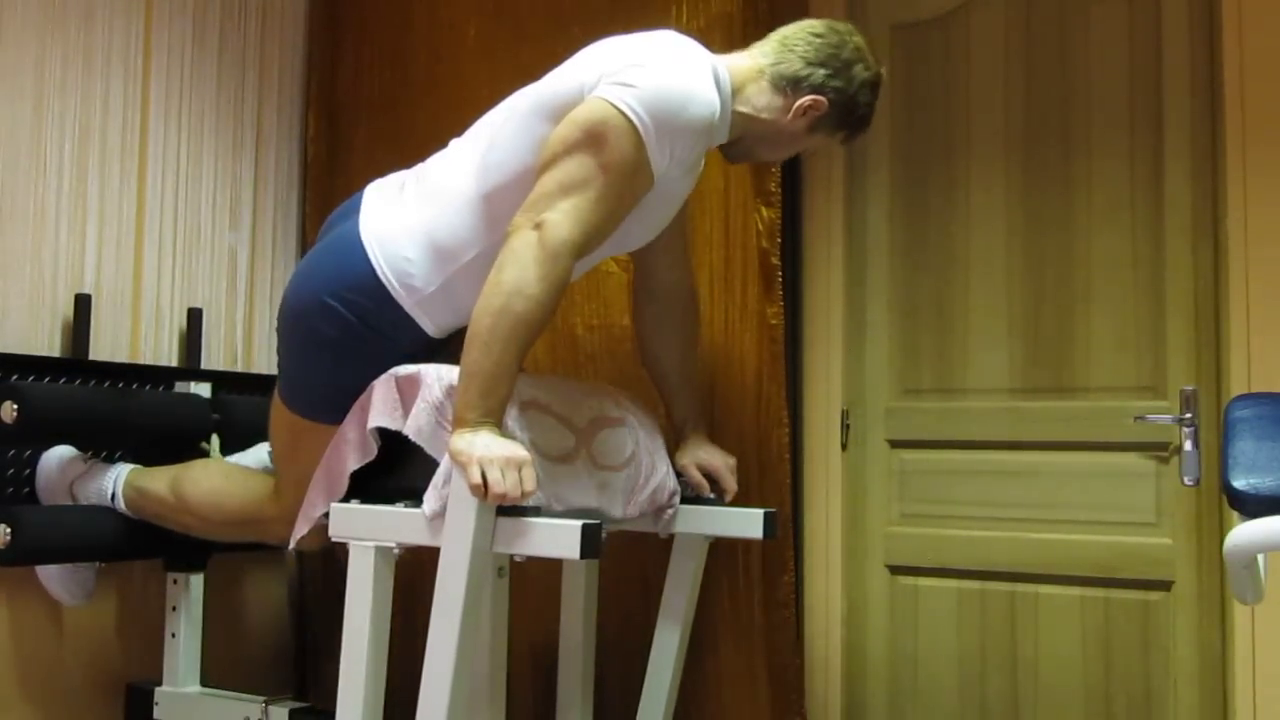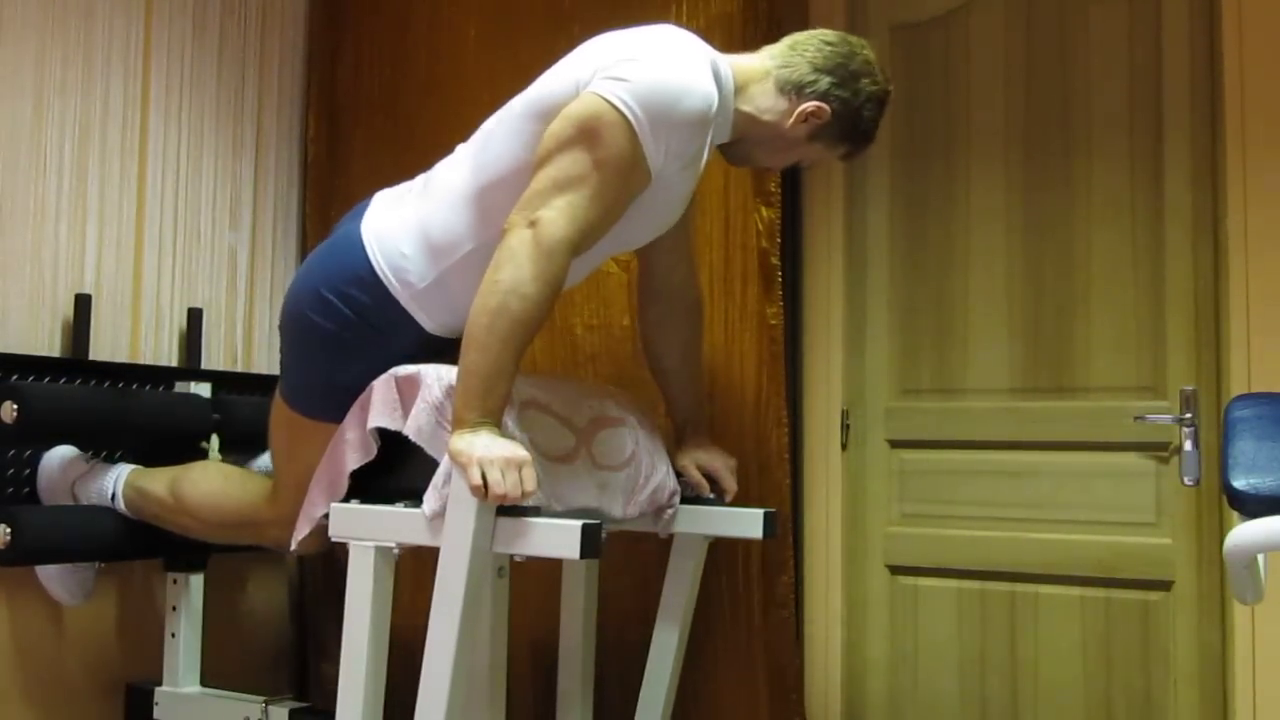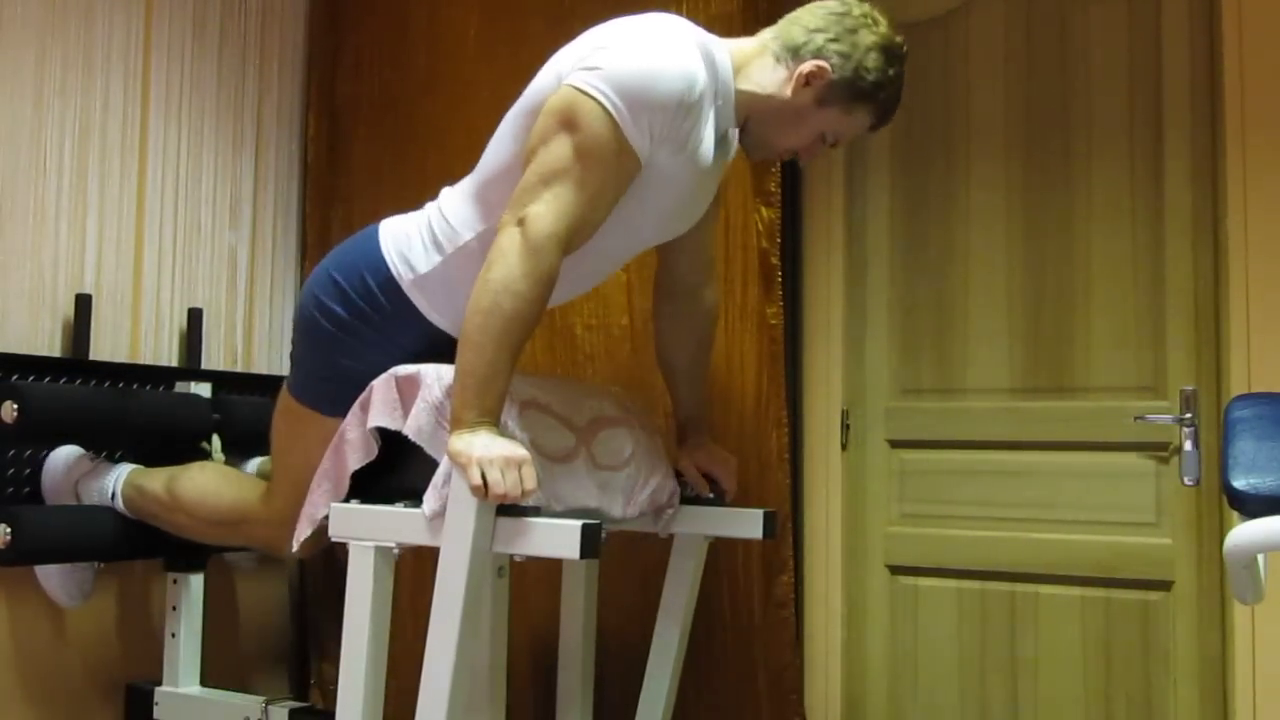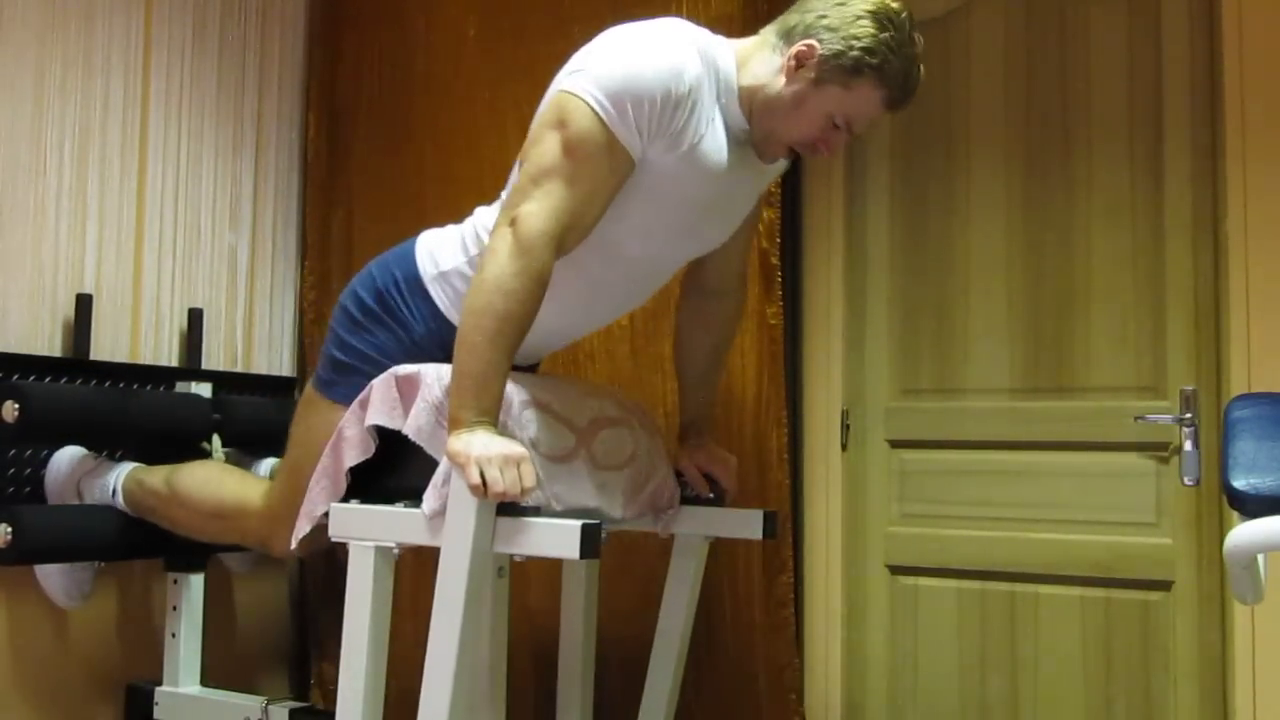
dt=0.3s
person 1, frame 1
left shoulder: (683, 111)
right shoulder: (676, 93)
left elbow: (664, 285)
right elbow: (542, 242)
left wrist: (689, 431)
right wrist: (475, 427)
left hip: (392, 250)
right hip: (366, 291)
right knee: (300, 514)
left ankle: (284, 452)
right ankle: (94, 481)
person 1, frame 2
left shoulder: (690, 114)
right shoulder: (670, 84)
left elbow: (669, 286)
right elbow: (537, 239)
left wrist: (690, 432)
right wrist: (474, 427)
left hip: (418, 292)
right hip: (367, 295)
right knee: (298, 521)
left ankle: (291, 453)
right ankle: (96, 482)
person 1, frame 3
left shoulder: (722, 121)
left elbow: (689, 287)
right elbow: (531, 237)
left wrist: (692, 431)
right wrist: (473, 426)
left hip: (453, 322)
right hip: (384, 301)
right knee: (288, 526)
left ankle: (264, 468)
right ankle: (97, 480)
person 1, frame 4
left shoulder: (764, 146)
left elbow: (715, 291)
right elbow: (527, 237)
left wrist: (694, 432)
right wrist: (472, 425)
left hip: (503, 342)
right hip: (420, 311)
right knee: (287, 527)
left ankle: (270, 468)
right ankle: (100, 479)
